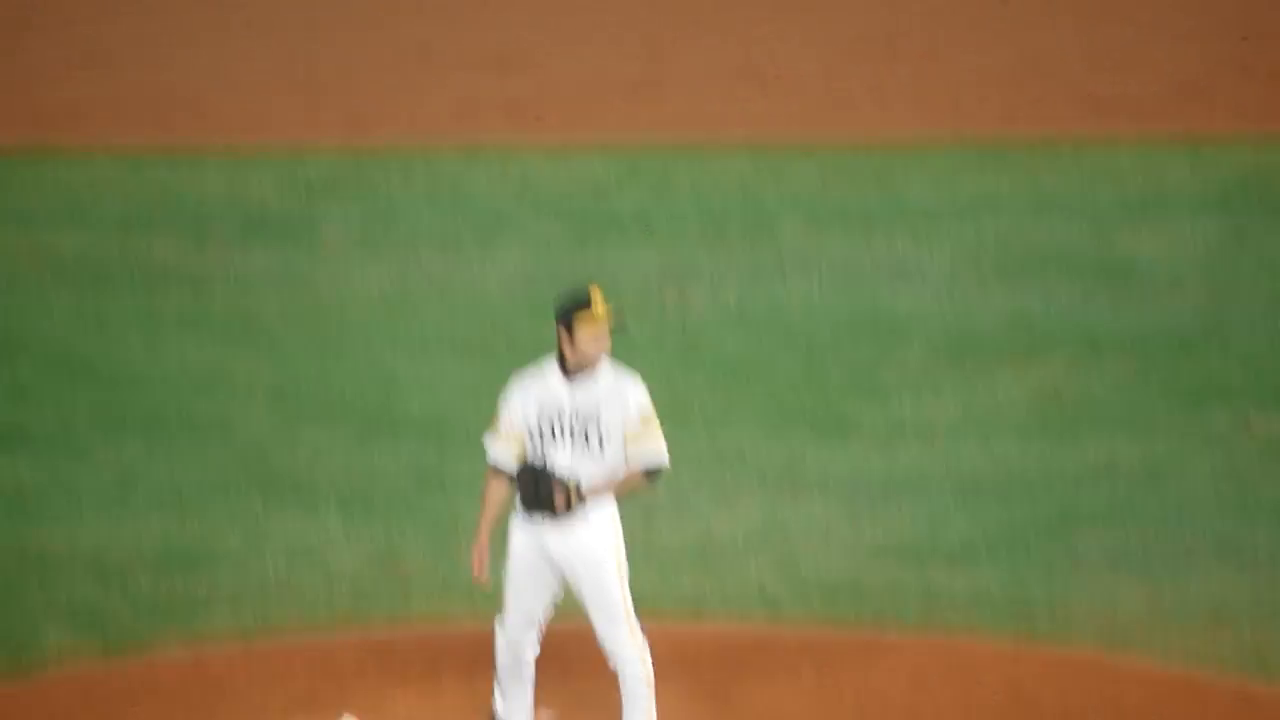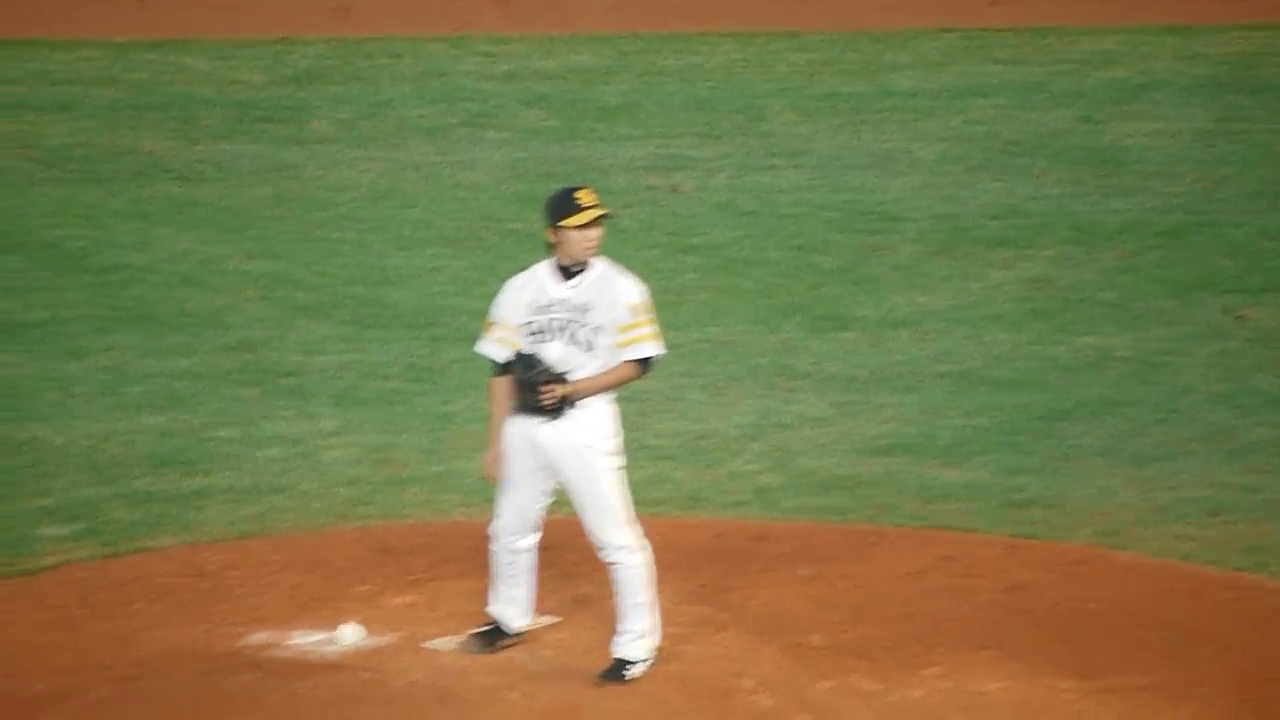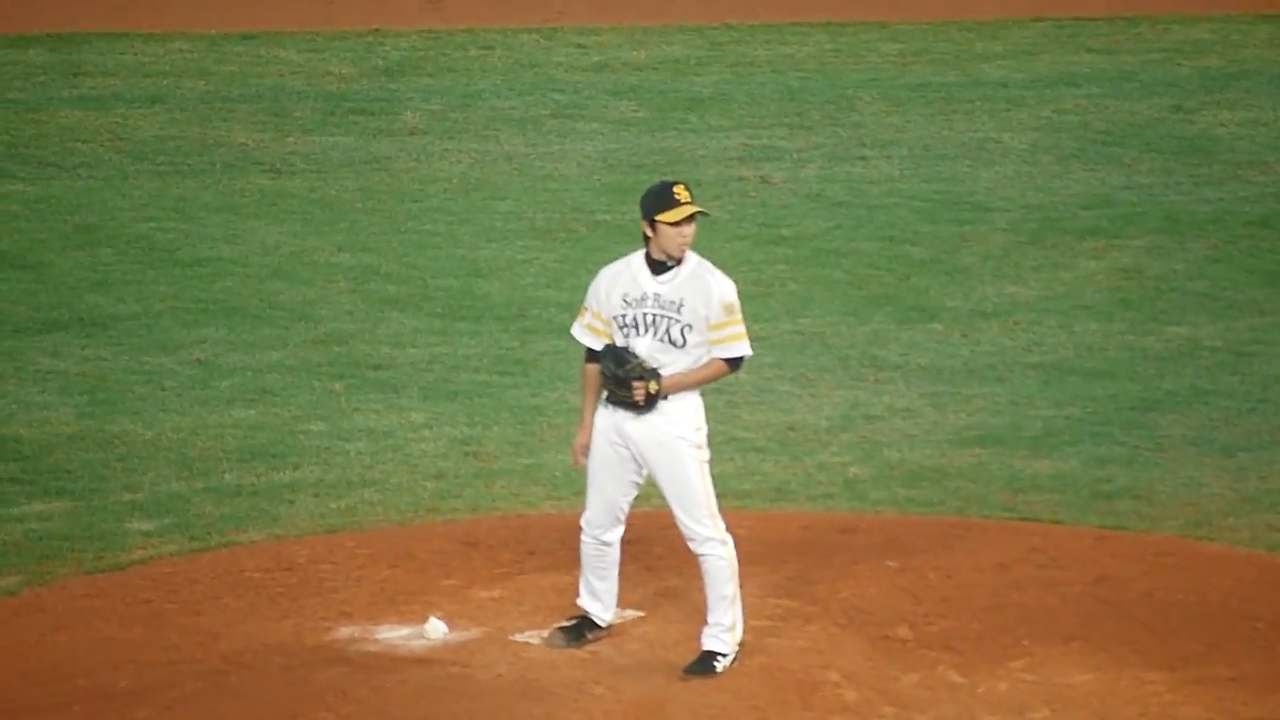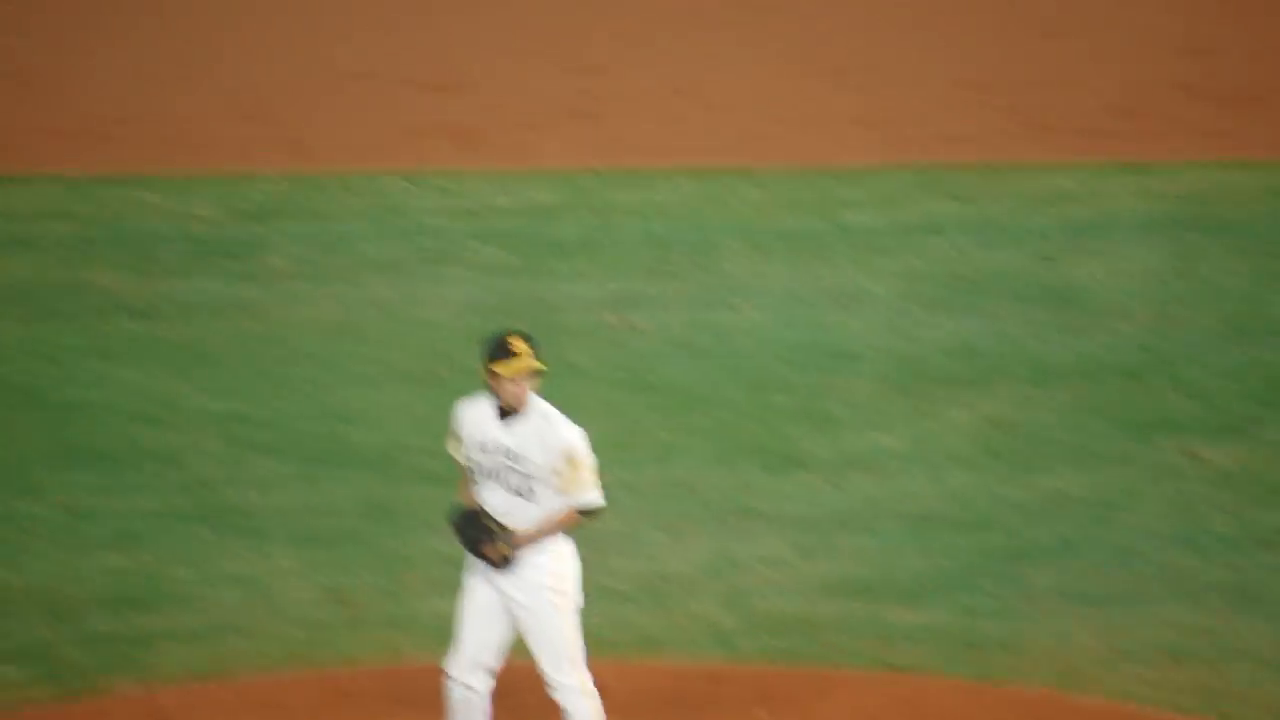
dt=0.7s
person 1, frame 1
left shoulder: (627, 392)
right shoulder: (525, 391)
left elbow: (648, 466)
right elbow: (503, 468)
left wrist: (584, 494)
right wrist: (483, 537)
left hip: (592, 532)
right hip: (531, 531)
left knee: (622, 643)
right knee: (514, 635)
person 1, frame 2
left shoulder: (620, 287)
right shoulder: (520, 288)
left elbow: (638, 362)
right elbow: (502, 368)
left wrist: (573, 389)
right wrist: (495, 439)
left hip: (586, 425)
right hip: (526, 425)
left knee: (617, 538)
right knee: (510, 529)
left ankle: (635, 644)
right ankle: (508, 620)
person 1, frame 3
left shoulder: (713, 284)
right shoulder: (612, 278)
left elbow: (729, 359)
right elbow: (594, 354)
left wrist: (664, 384)
right wrist: (585, 423)
left hip: (675, 418)
right hip: (613, 416)
left knee: (705, 531)
right knee: (599, 524)
left ankle: (722, 639)
right ankle: (596, 615)
person 1, frame 4
left shoulder: (560, 432)
right shoulder: (469, 414)
left elbow: (584, 507)
left wrist: (519, 541)
right wrist: (469, 511)
left hip: (543, 563)
right hip: (488, 562)
left knee: (567, 675)
right knee: (466, 670)
